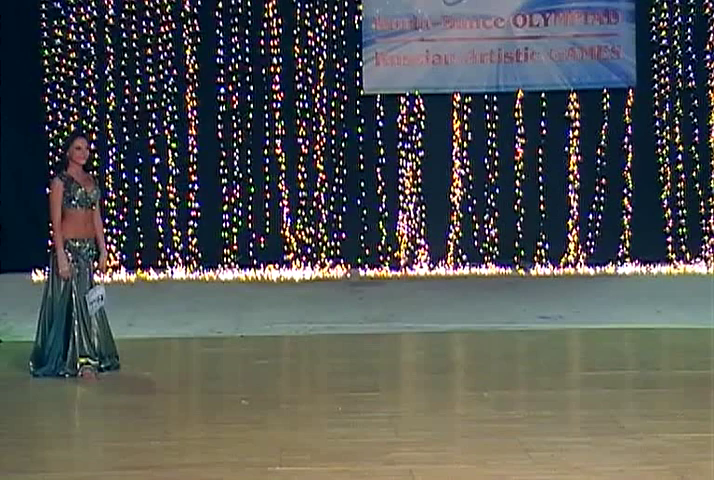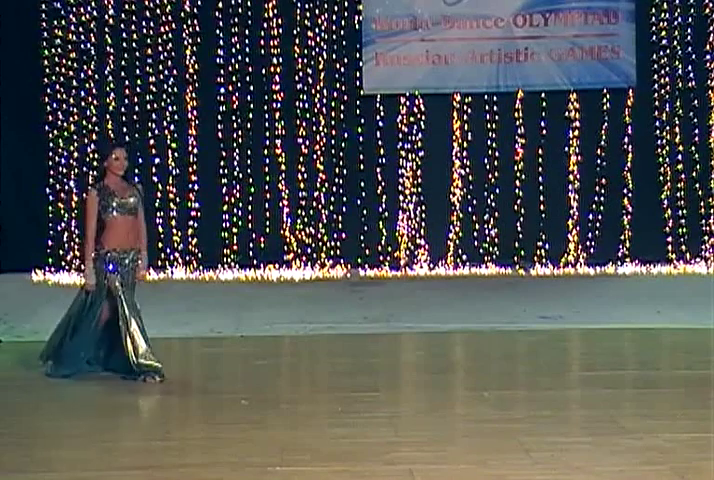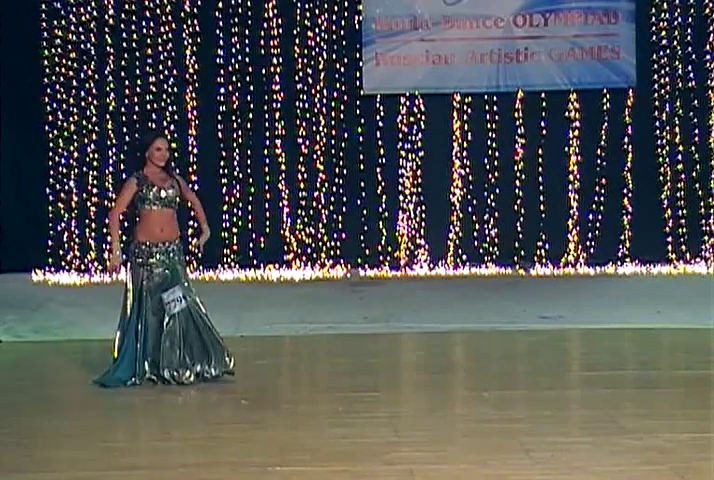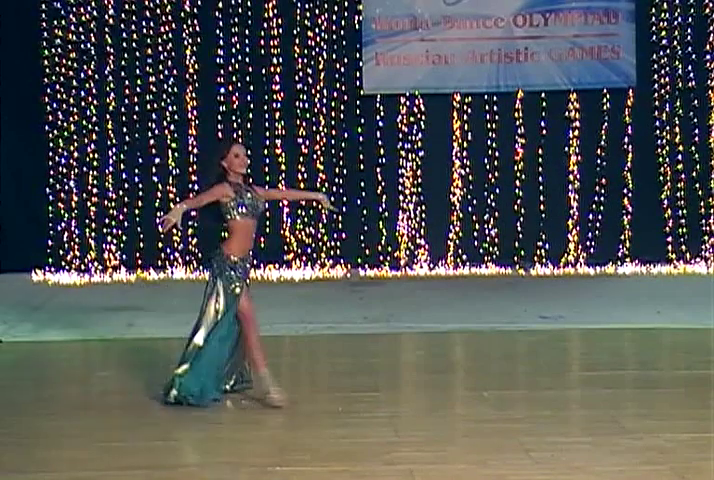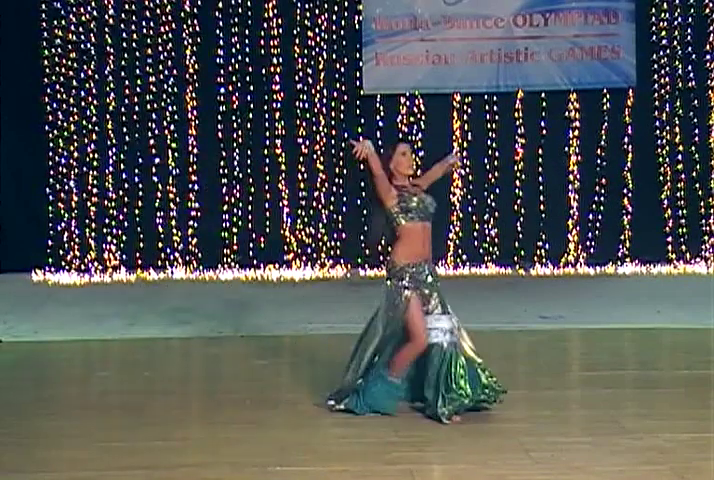
dt=1s
person 1, frame 1
left shoulder: (91, 180)
right shoulder: (60, 181)
right elbow: (55, 222)
left wrist: (103, 249)
right wrist: (61, 256)
left hip: (88, 246)
right hip: (69, 246)
left knee: (86, 302)
right knee: (72, 302)
left ankle: (85, 357)
right ankle: (78, 361)
person 1, frame 2
left shoulder: (134, 188)
right shoulder: (97, 192)
right elbow: (89, 232)
left wrist: (143, 257)
right wrist: (89, 267)
left hip: (132, 256)
right hip: (109, 256)
left knee: (109, 310)
right knee: (127, 310)
left ankle: (83, 357)
right ankle: (141, 366)
person 1, frame 3
left shoulder: (174, 178)
right shoulder: (136, 181)
left elbow: (193, 200)
right elbow: (114, 215)
left wrist: (205, 227)
right wrist: (116, 249)
left hip: (172, 250)
right hip: (144, 250)
left knee: (179, 306)
right knee: (144, 309)
left ankle: (177, 365)
right ankle: (142, 367)
person 1, frame 4
left shoulder: (250, 189)
right shoulder: (226, 188)
left elbow: (283, 194)
right elbow: (199, 199)
left wrist: (317, 194)
right wrist: (180, 207)
left hip: (240, 263)
right hip: (230, 263)
left knee: (228, 323)
right knee: (249, 320)
left ankle: (221, 378)
right ankle: (266, 383)
person 1, frame 5
left shoulder: (416, 188)
right shoulder: (389, 191)
left elbow: (434, 173)
right elbow: (377, 169)
left wrist: (449, 160)
right wrist: (367, 149)
left hip: (425, 270)
right hip: (404, 271)
left knee: (443, 333)
right knee: (420, 338)
left ankle: (447, 400)
right ankle: (382, 386)
